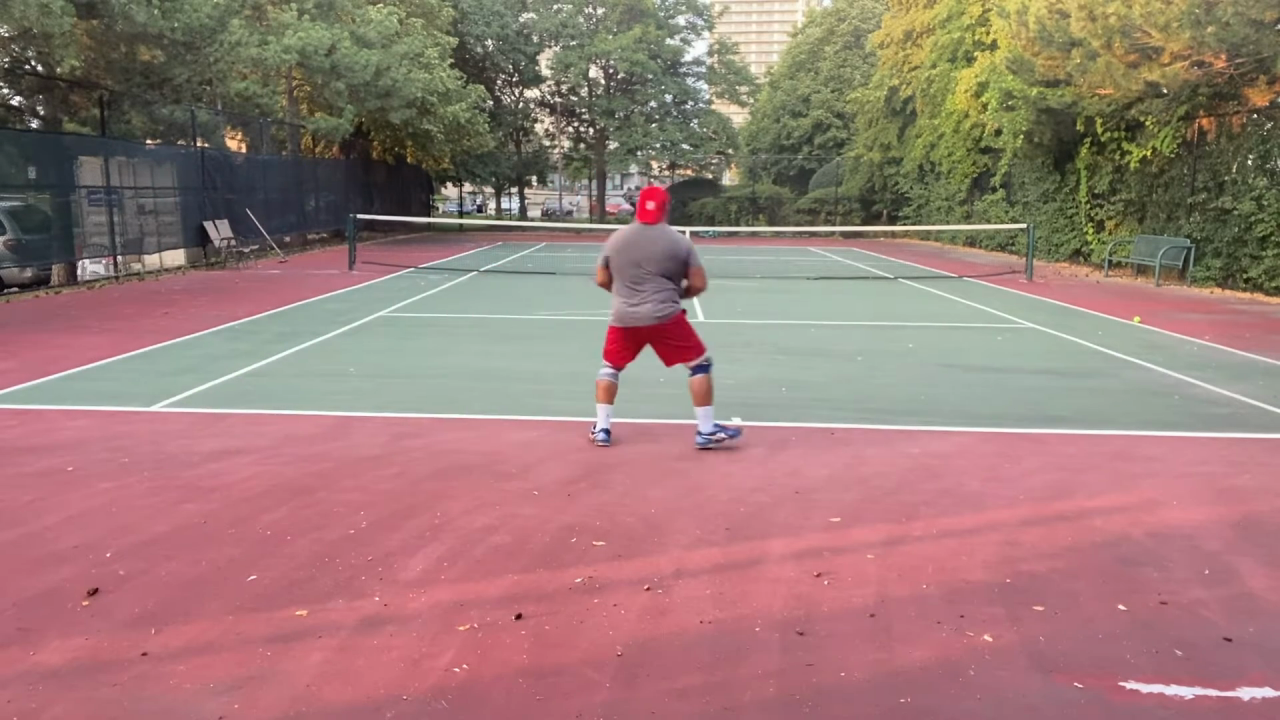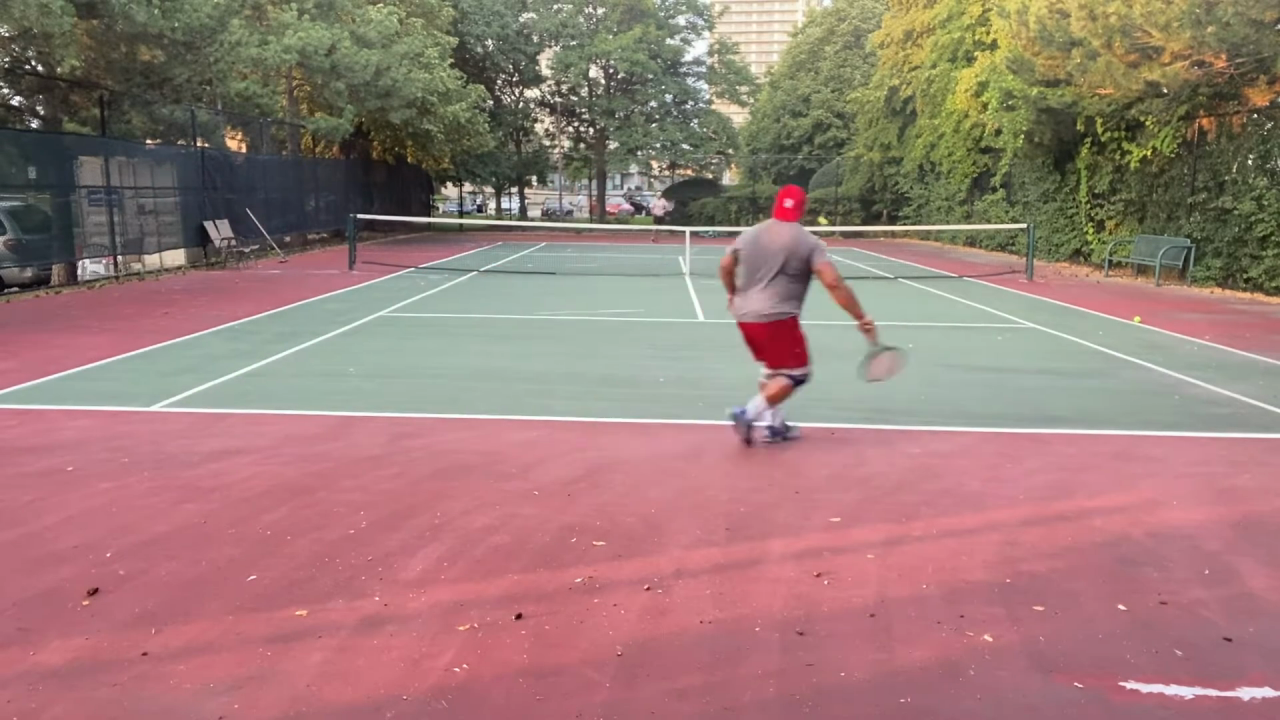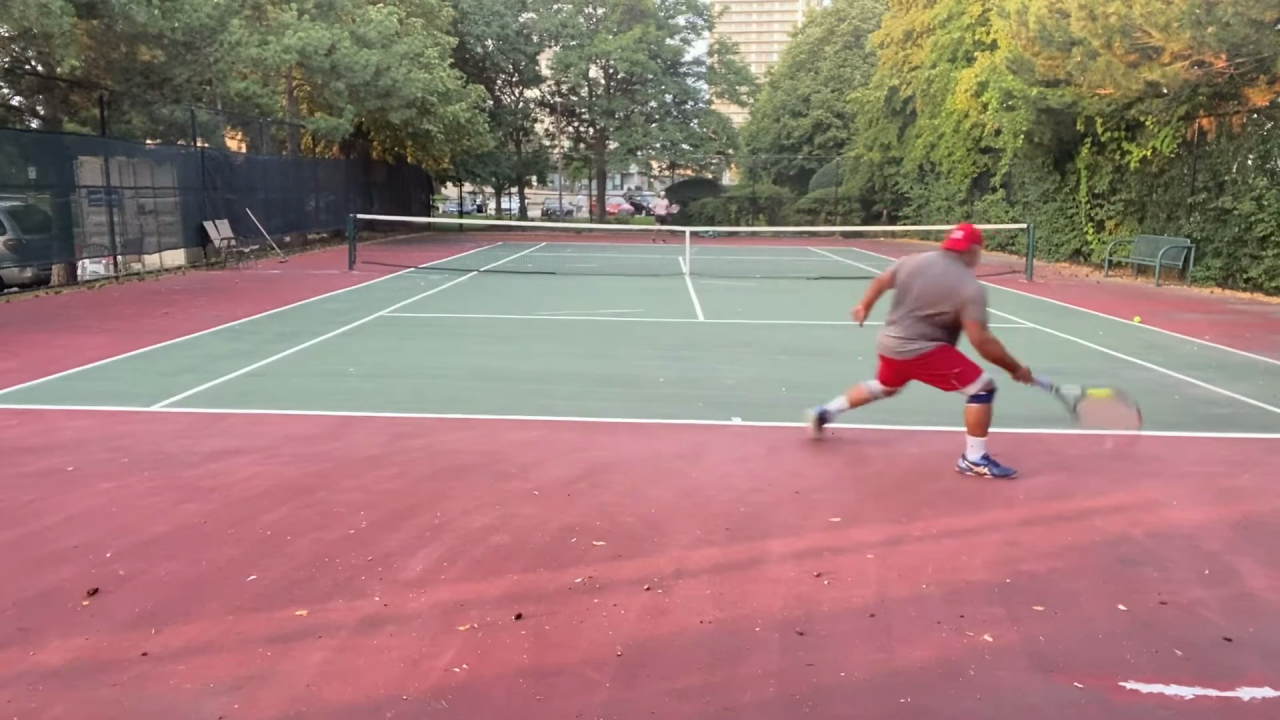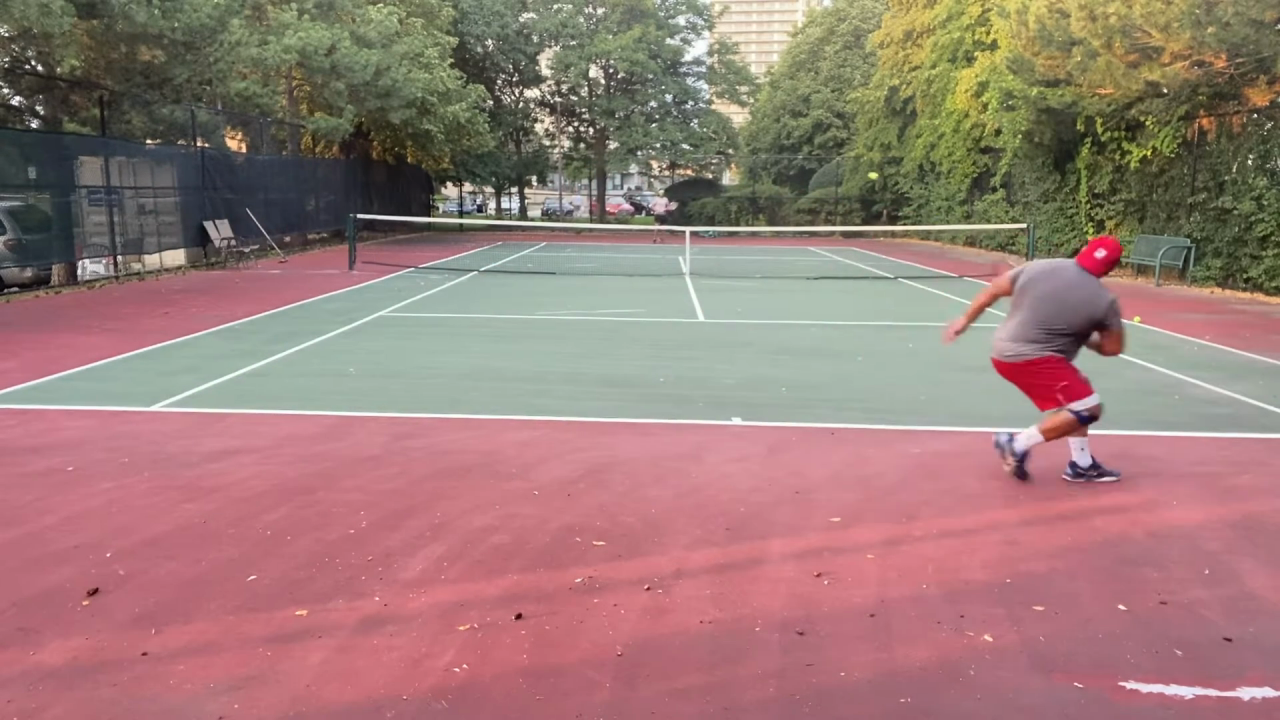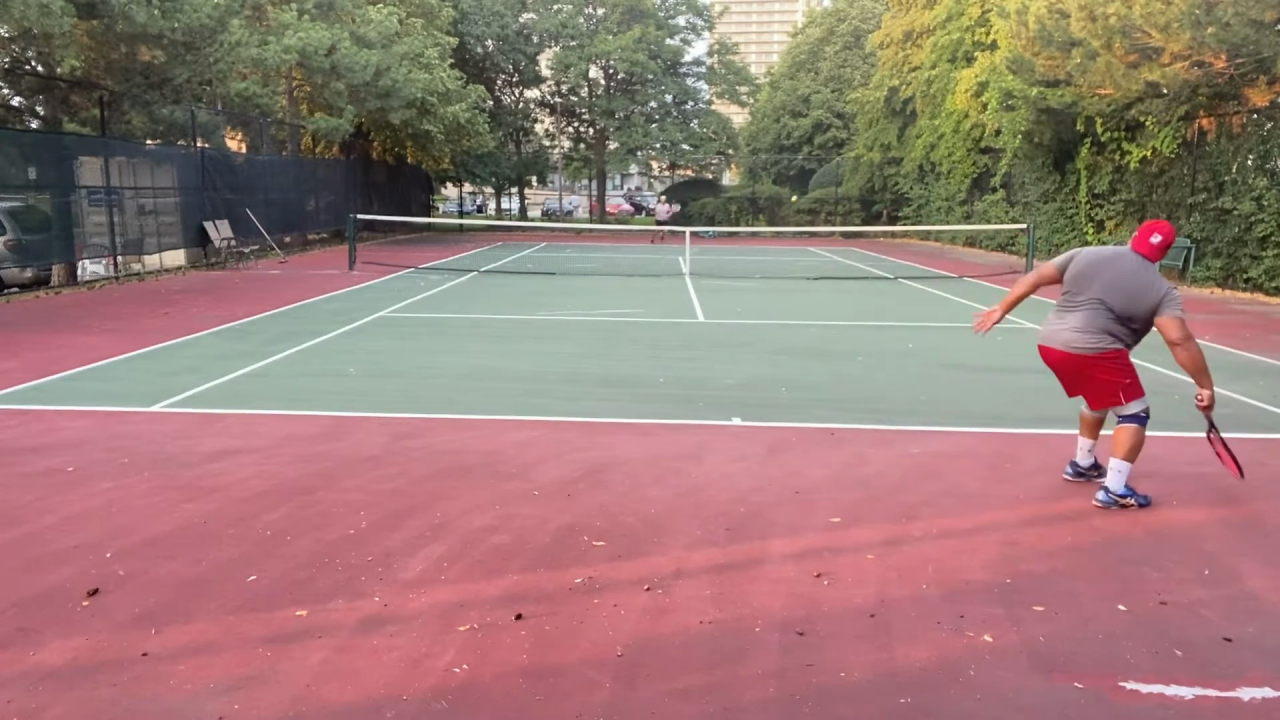
dt=0.4s
person 1, frame 1
left shoulder: (616, 239)
right shoulder: (680, 242)
left elbow: (602, 281)
right elbow: (698, 285)
left hip: (624, 319)
right hip: (665, 317)
left knee: (610, 367)
right knee: (700, 365)
left ankle: (602, 429)
right ankle: (707, 431)
person 1, frame 2
left shoulder: (749, 234)
right shoulder: (808, 242)
left elbow: (725, 267)
right elbow: (834, 283)
left wrist: (733, 294)
right wrist: (862, 318)
left hip: (745, 315)
right hip: (777, 317)
left knee: (773, 368)
right knee: (797, 374)
left ankle: (773, 424)
right ankle: (748, 413)
person 1, frame 3
left shoulder: (915, 261)
right shoulder: (972, 288)
left elbow: (880, 282)
right elbow: (982, 342)
left wrist: (864, 307)
right wrist: (1015, 368)
left hip: (889, 345)
right hip: (922, 351)
left knee: (884, 387)
right knee: (983, 389)
left ankle: (825, 413)
right ankle: (974, 459)
person 1, frame 4
left shoulder: (1037, 267)
right shoulder: (1104, 299)
left elbow: (994, 290)
right elbow: (1113, 347)
left wrist: (966, 320)
right wrist: (1086, 337)
left hip: (1007, 351)
right hip: (1032, 359)
left knee: (1077, 391)
right knee: (1088, 409)
left ankle: (1083, 465)
right ankle: (1016, 444)
person 1, frame 5
left shoulder: (1085, 255)
right shoulder: (1161, 290)
left elbow: (1035, 278)
right elbow: (1180, 339)
left wrist: (1001, 309)
right wrist: (1205, 386)
left hip: (1051, 344)
right hip: (1096, 352)
left knee: (1100, 397)
right knee: (1135, 414)
left ankle: (1082, 464)
right ankle: (1114, 490)
